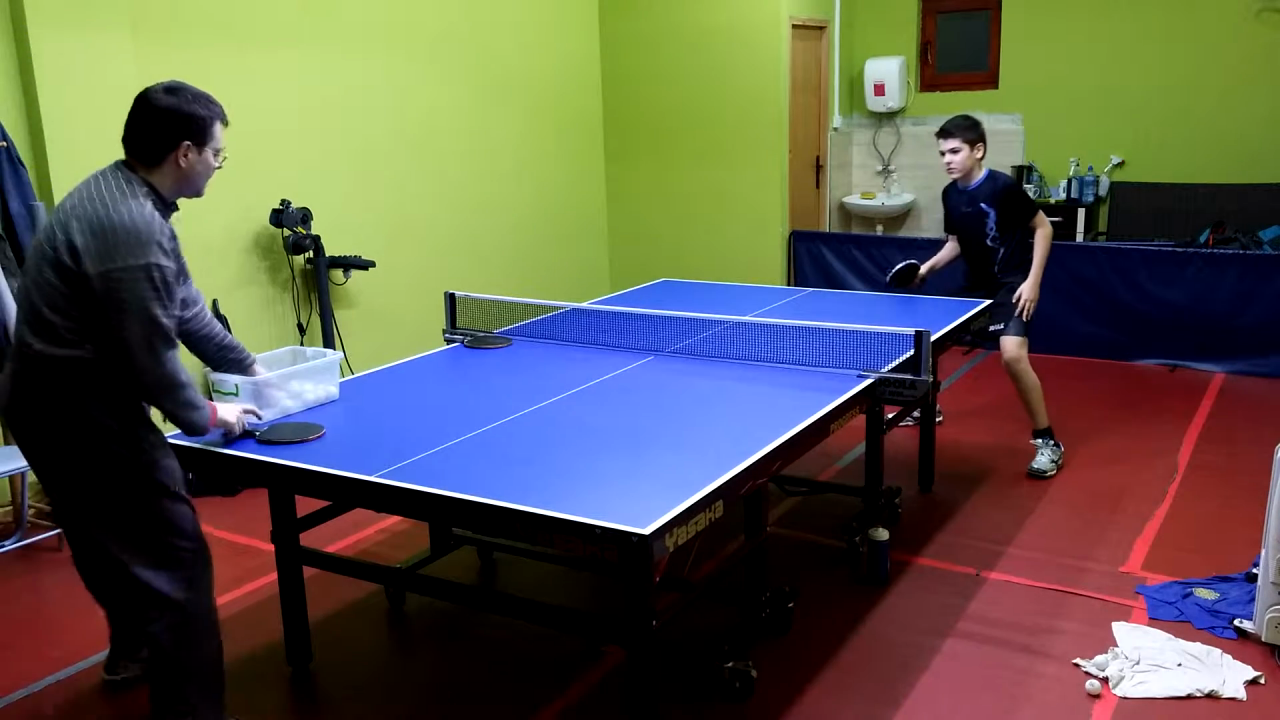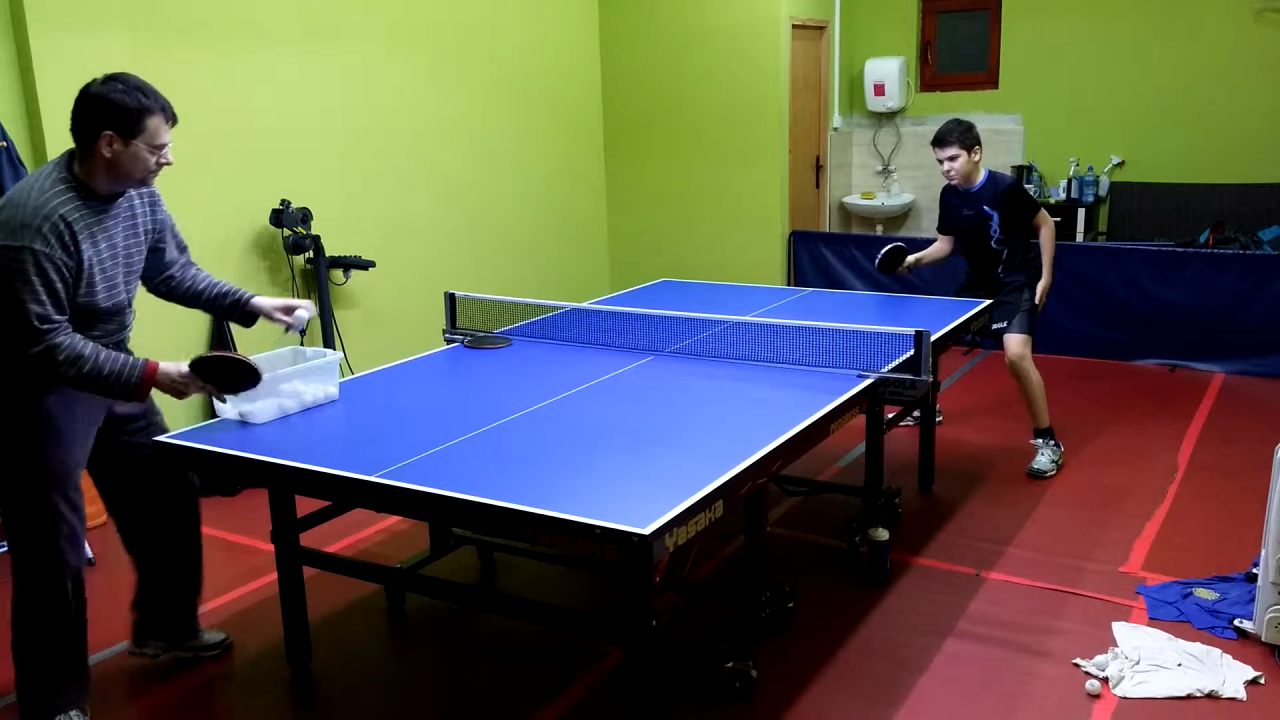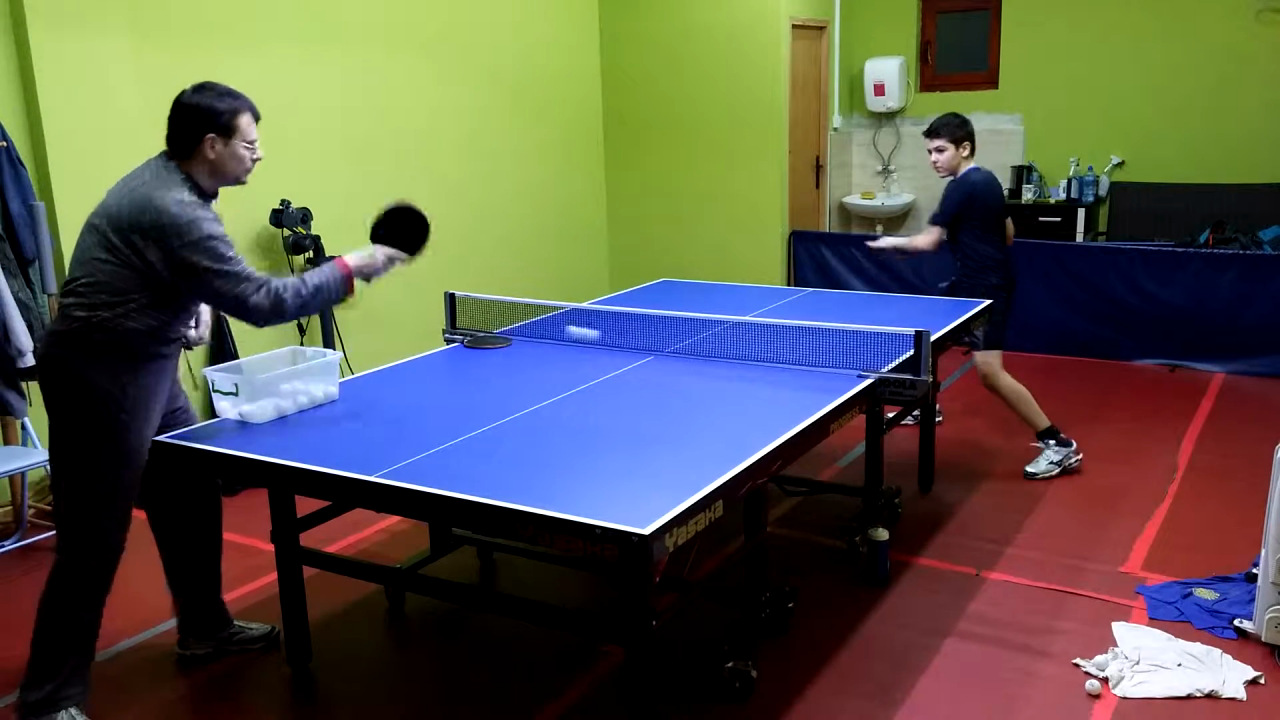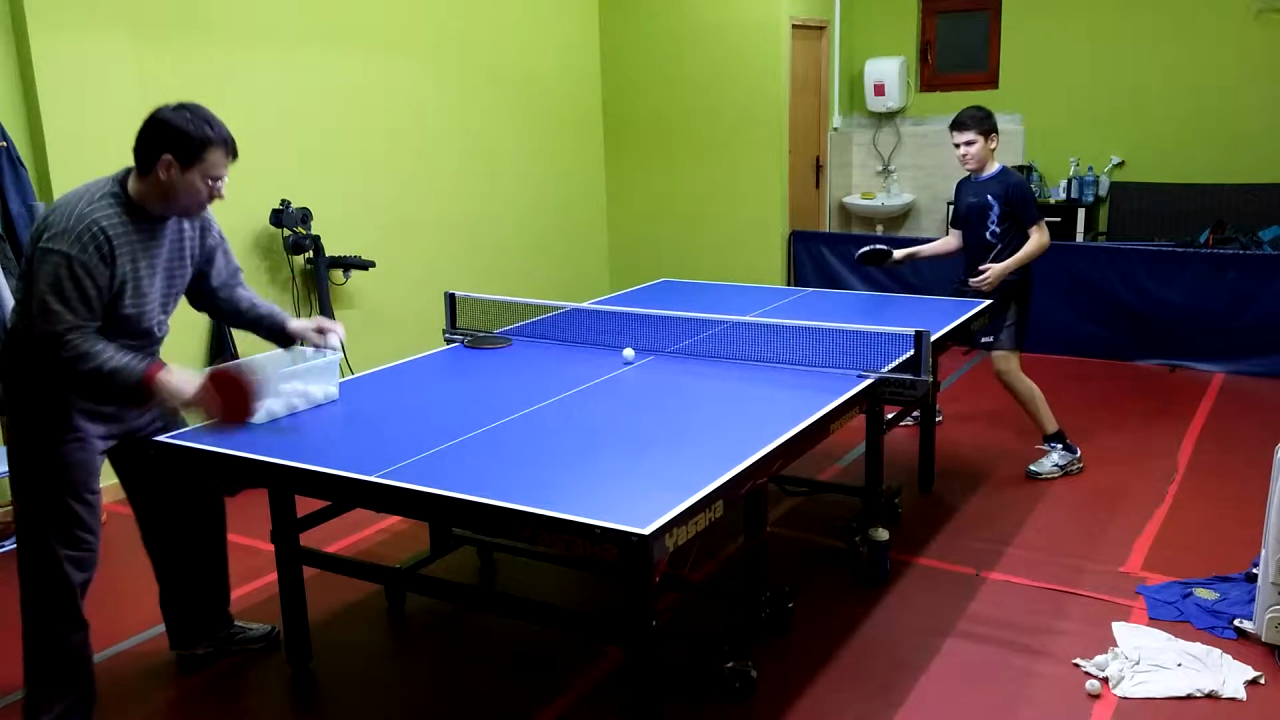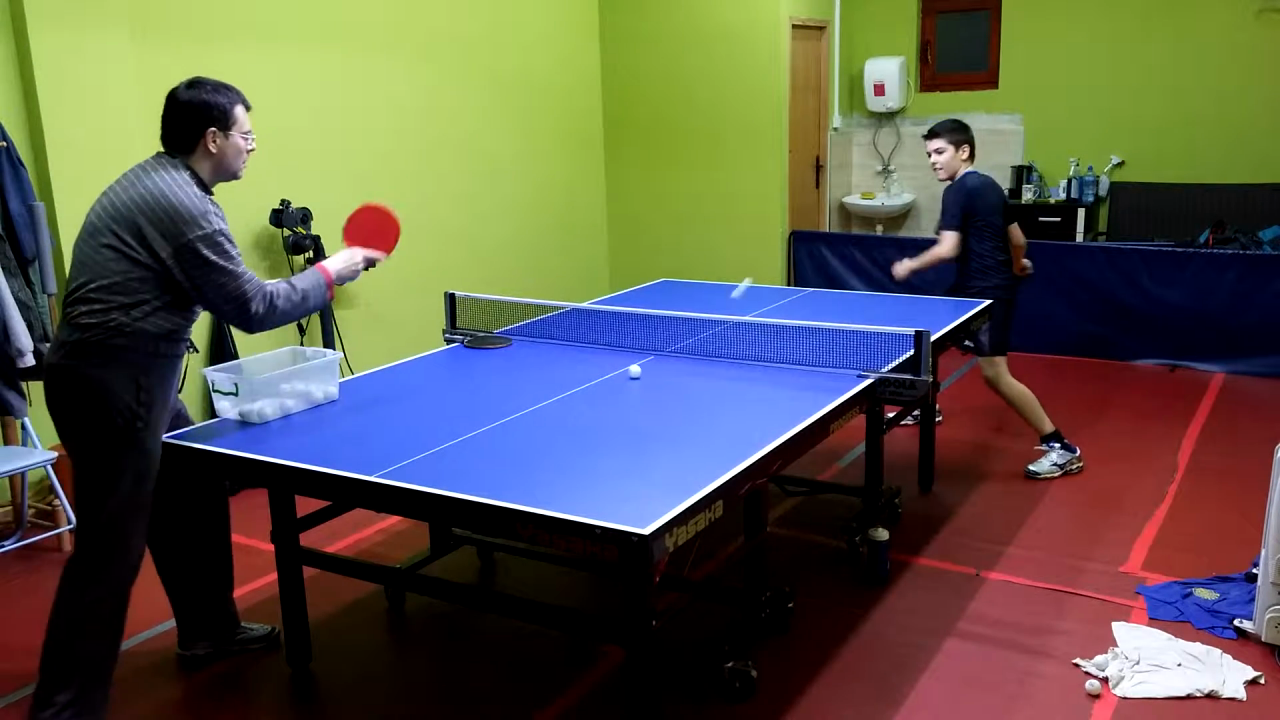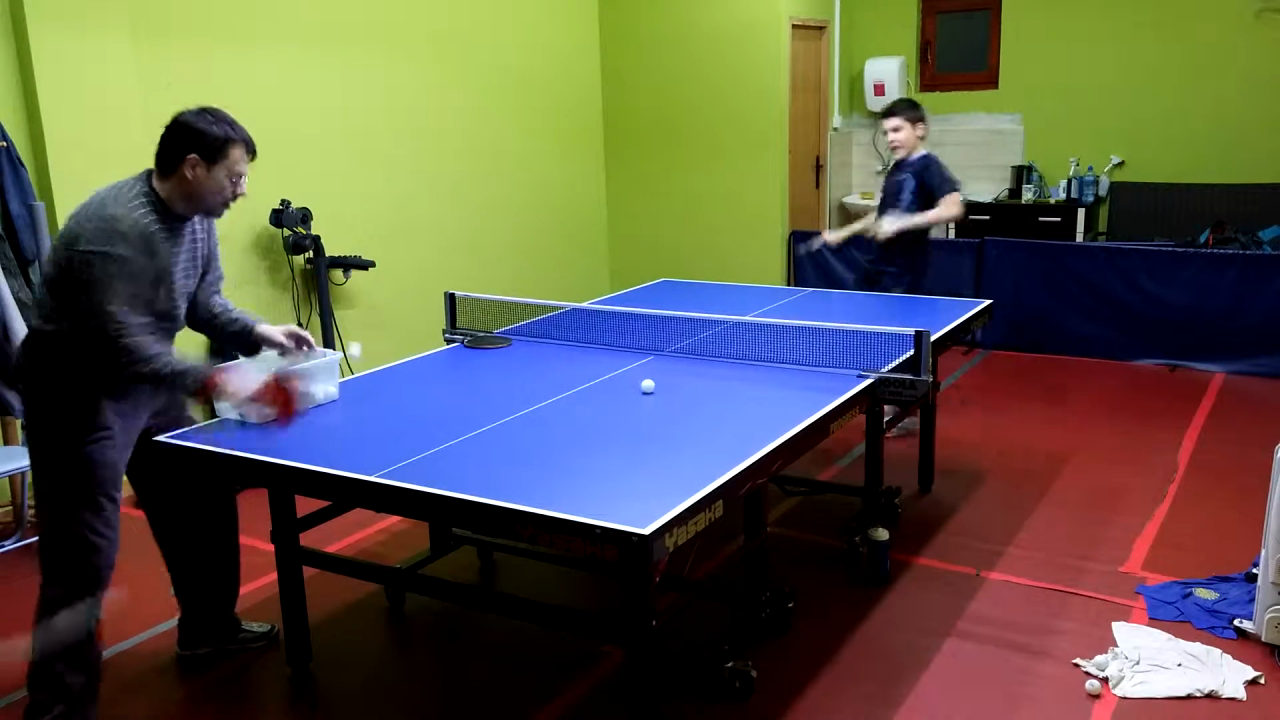
dt=0.7s
person 1, frame 1
left shoulder: (133, 198)
right shoulder: (133, 232)
left elbow: (181, 303)
right elbow: (149, 362)
left wrist: (243, 363)
right wrist: (205, 415)
left hip: (62, 399)
right hip: (81, 411)
left knee: (123, 540)
right knee: (173, 557)
left ankle: (137, 650)
person 1, frame 2
left shoulder: (138, 195)
left elbow: (173, 271)
left wrist: (250, 304)
right wrist: (149, 374)
left hip: (110, 373)
left knee: (169, 496)
right knee: (52, 551)
left ankle: (165, 628)
person 1, frame 3
left shoulder: (168, 183)
right shoulder: (173, 213)
right elbow: (259, 302)
left wrist: (194, 304)
right wrist: (347, 270)
left hip: (142, 366)
right hip: (98, 376)
left knee: (191, 493)
right knee: (95, 536)
left ankle: (204, 625)
person 1, frame 4
left shoulder: (190, 219)
right shoulder: (79, 228)
left elbow: (222, 291)
right elbow: (64, 344)
left wrist: (289, 327)
right wrist: (154, 380)
left hip: (140, 386)
right hip: (58, 397)
left knee: (192, 501)
right knee: (64, 559)
left ankle: (202, 628)
person 1, frame 5
left shoulder: (157, 183)
right shoulder: (182, 206)
right elbow: (251, 308)
right wrist: (327, 273)
left hip: (132, 374)
right hip: (109, 383)
left knee: (193, 498)
right knee: (112, 544)
left ankle: (208, 628)
person 1, frame 6
left shoulder: (196, 221)
right shoulder: (115, 228)
left elbow: (202, 303)
right elbow: (123, 346)
left wrist: (257, 334)
right wrist: (213, 383)
left hip: (144, 383)
right hip: (75, 395)
left knee: (204, 499)
right knee: (82, 560)
left ankle: (208, 627)
person 2, frame 1
left shoulder: (1004, 187)
right shoulder: (950, 194)
left elbow: (1042, 228)
left wrist: (1033, 280)
right wrist: (929, 266)
left hip: (1012, 284)
right hip: (975, 284)
left knee: (1013, 356)
left ankle: (1048, 442)
person 2, frame 2
left shoulder: (1005, 188)
right shoulder: (949, 195)
left elbow: (1044, 225)
right elbow: (946, 243)
left wrist: (1046, 276)
right wrist: (916, 258)
left hip: (1016, 282)
right hip: (976, 283)
left knee: (1016, 355)
left ankle: (1047, 441)
person 2, frame 3
left shoulder: (963, 186)
right shoulder: (986, 180)
left elbow: (929, 240)
right elbow: (1008, 233)
left wrist: (891, 242)
left hip: (986, 288)
right hip: (973, 284)
left knee: (990, 371)
left ankle: (1058, 444)
person 2, frame 4
left shoulder: (1013, 184)
right shoulder: (963, 187)
left elbow: (1041, 239)
left wrist: (1004, 268)
right wrist: (908, 252)
left hip: (1006, 290)
right hip: (971, 287)
left knee: (1005, 368)
left ankle: (1063, 448)
person 2, frame 5
left shoulder: (961, 190)
right shoulder: (987, 186)
left elbow: (948, 250)
right elbow: (1017, 237)
left wrist: (909, 267)
right wrist: (1018, 263)
left hip: (990, 291)
right hip: (973, 288)
left knee: (993, 373)
left ankle: (1062, 448)
person 2, frame 6
left shoulder: (928, 166)
right shoulder: (897, 167)
left elbow: (954, 209)
left wrist: (902, 222)
right wrist: (844, 233)
left hip: (901, 272)
right hip: (880, 267)
left ankle: (902, 409)
